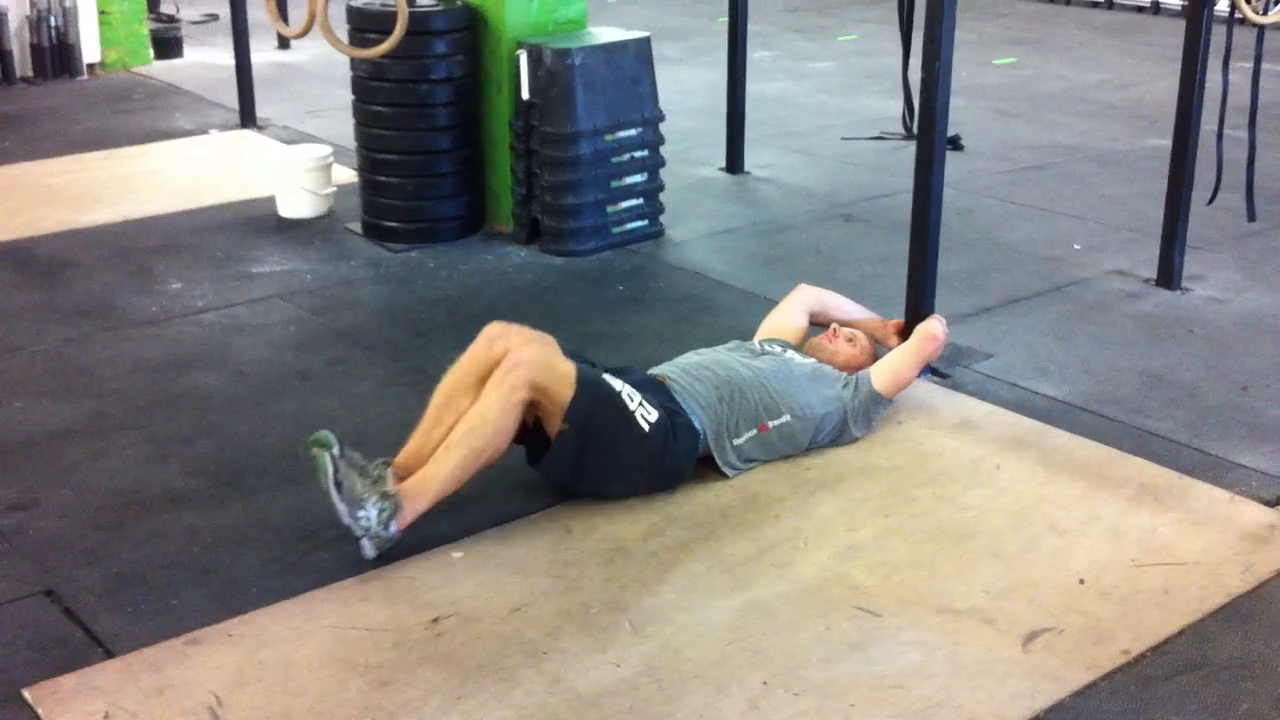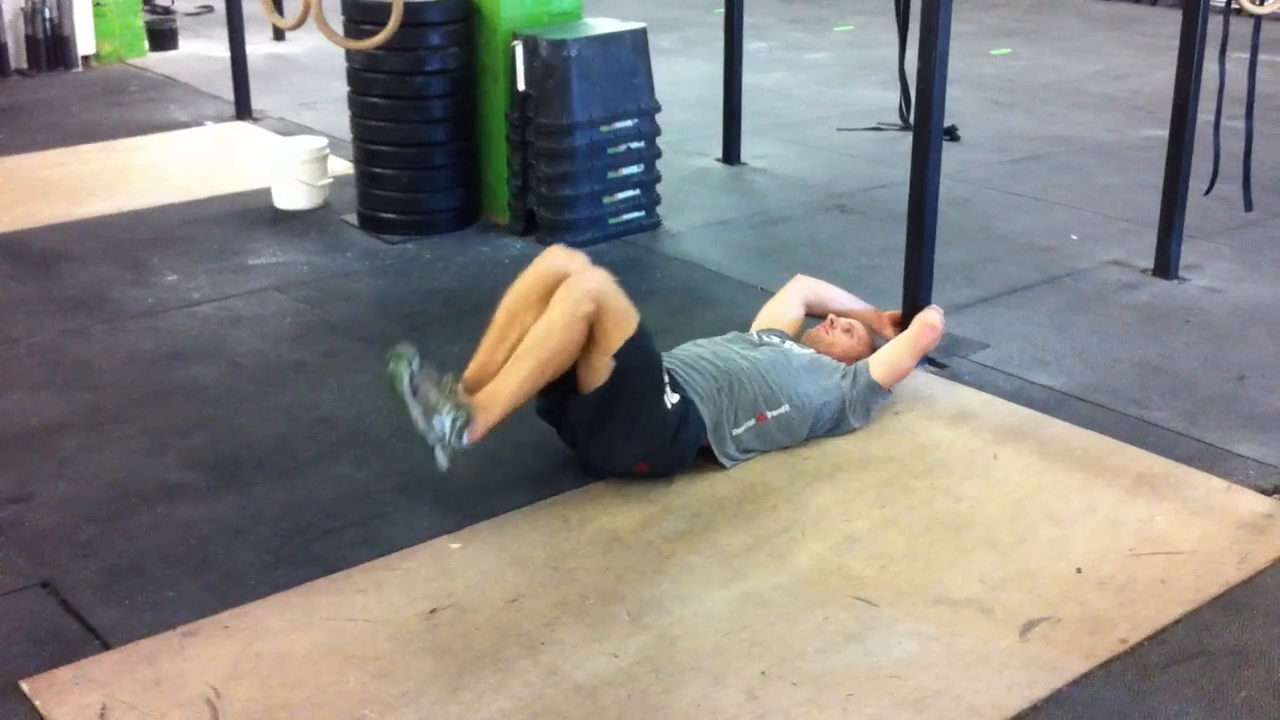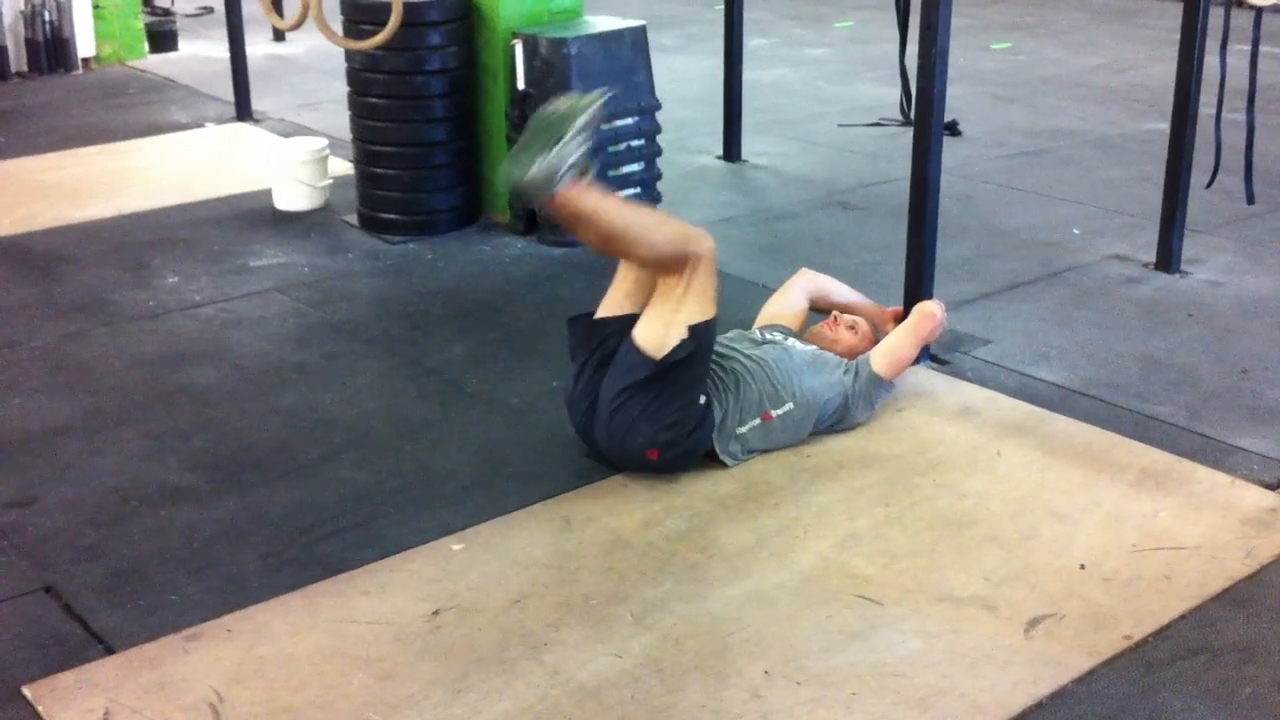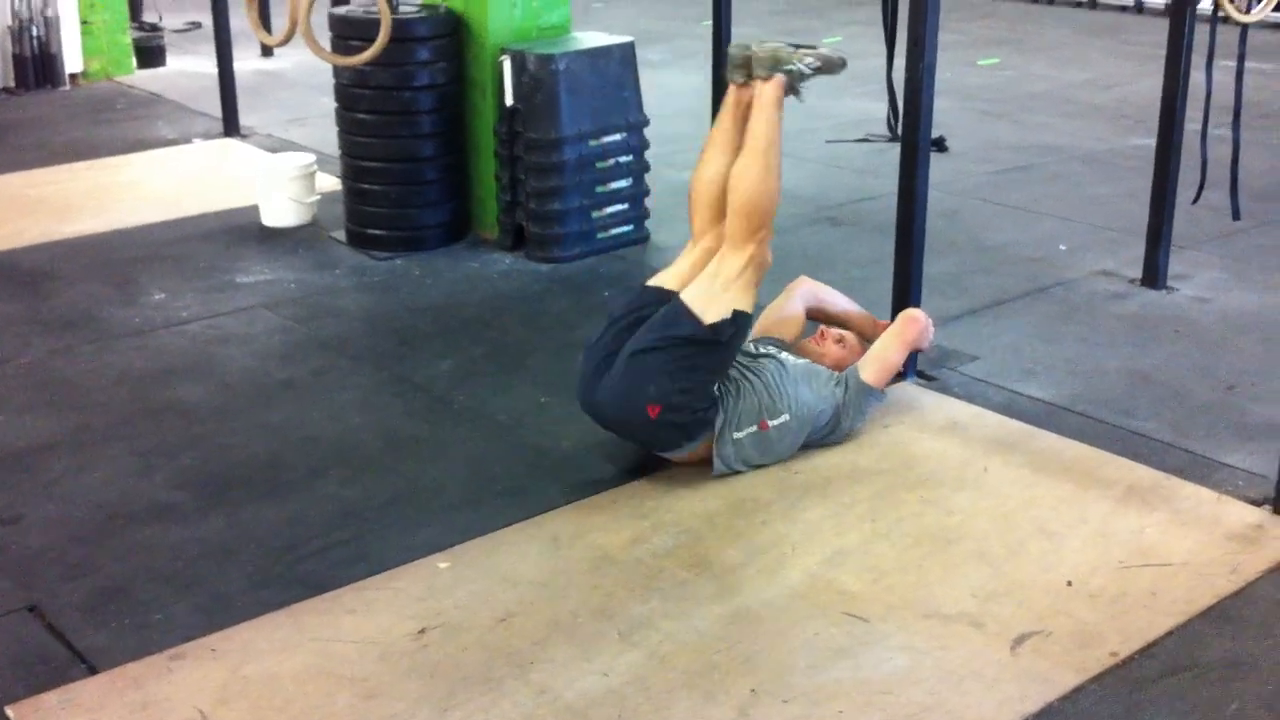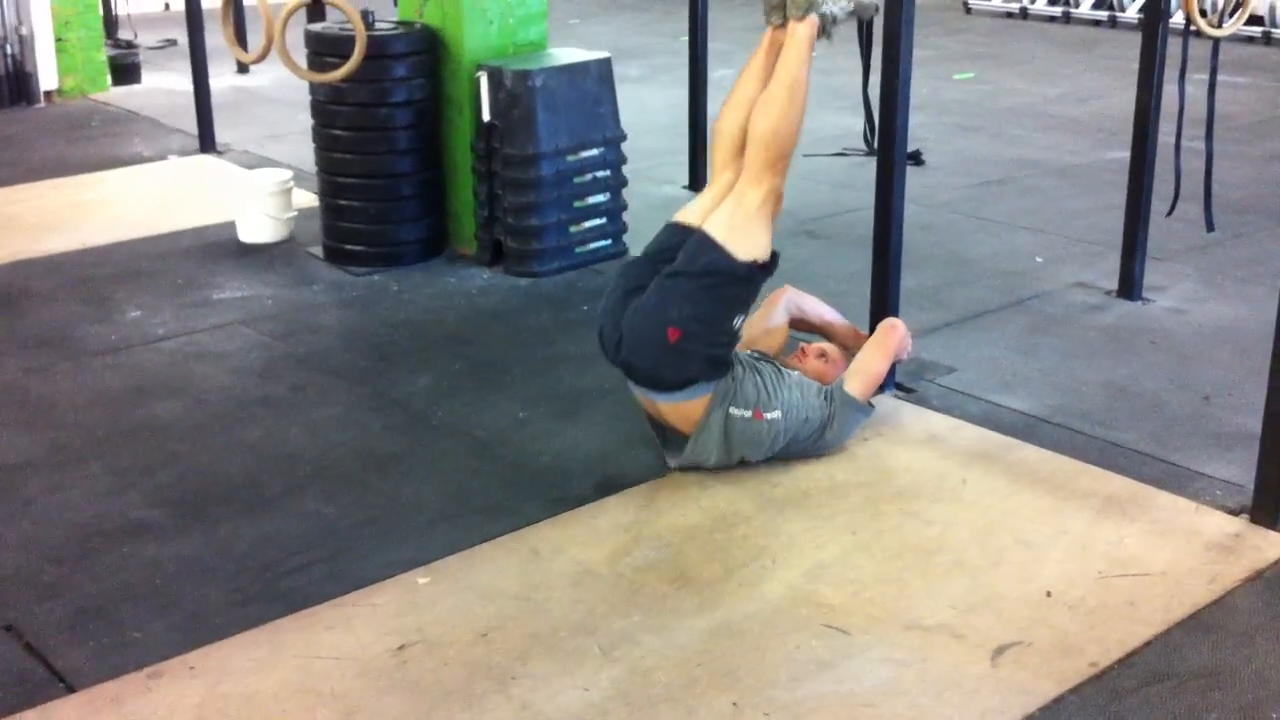
dt=0.5s
person 1, frame 1
left shoulder: (844, 400)
right shoulder: (782, 352)
left elbow: (927, 339)
right elbow: (805, 294)
right wrist: (882, 317)
left hip: (666, 436)
right hip: (642, 389)
left knee: (525, 361)
right knee: (498, 338)
left ankle: (395, 512)
right ankle: (393, 476)
person 1, frame 2
left shoulder: (842, 392)
right shoulder: (774, 345)
left elbow: (927, 328)
right elbow: (802, 287)
right wrist: (878, 312)
left hip: (656, 432)
right hip: (598, 411)
left knee: (592, 286)
right knee: (560, 262)
left ankle: (467, 421)
right ankle: (463, 391)
person 1, frame 3
left shoulder: (848, 388)
right shoulder: (777, 342)
left elbow: (929, 315)
right elbow: (804, 281)
right wrist: (880, 311)
left hip: (654, 429)
left knee: (694, 253)
right knee: (652, 245)
left ankle: (566, 191)
right ankle: (559, 191)
person 1, frame 4
left shoulder: (839, 402)
right shoulder: (769, 359)
left elbow: (913, 322)
right elbow: (802, 290)
right wrist: (876, 326)
left hip: (662, 403)
left knee: (745, 246)
right knee: (711, 239)
right ankle: (747, 86)
person 1, frame 5
left shoulder: (829, 416)
right shoulder: (759, 369)
right elbow: (786, 299)
left hip: (672, 346)
right hip: (657, 334)
left knee: (761, 184)
